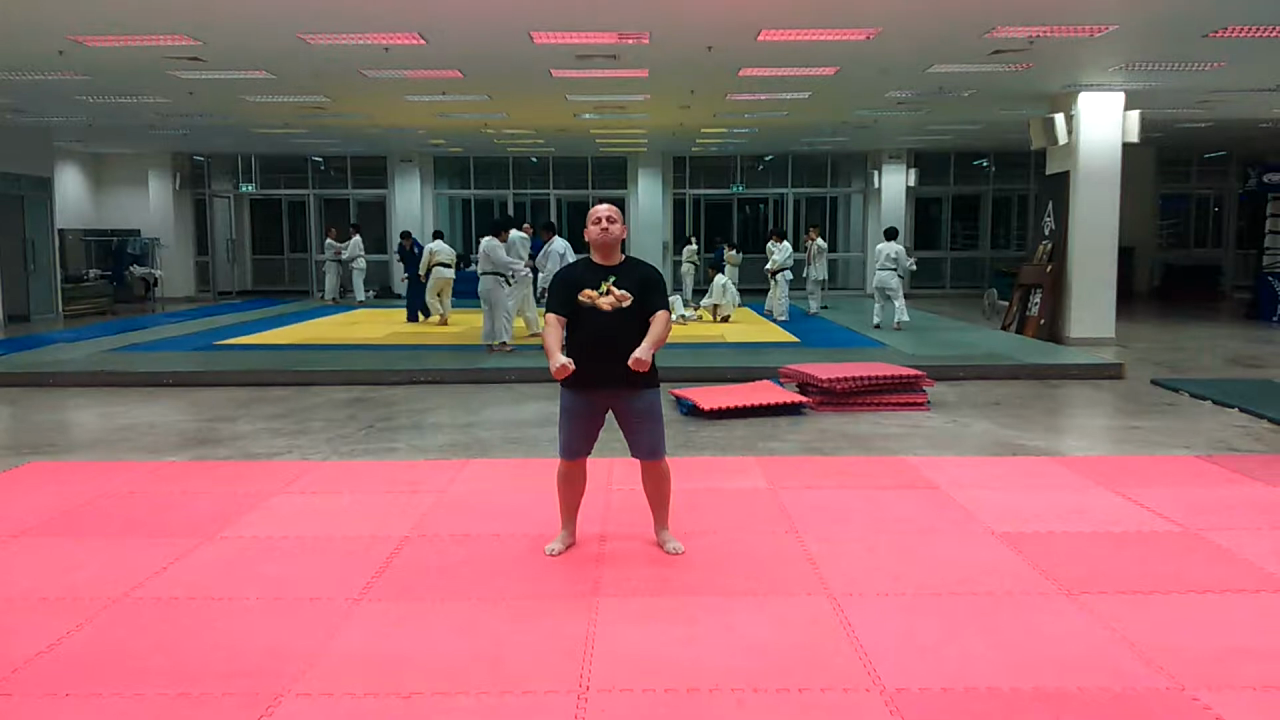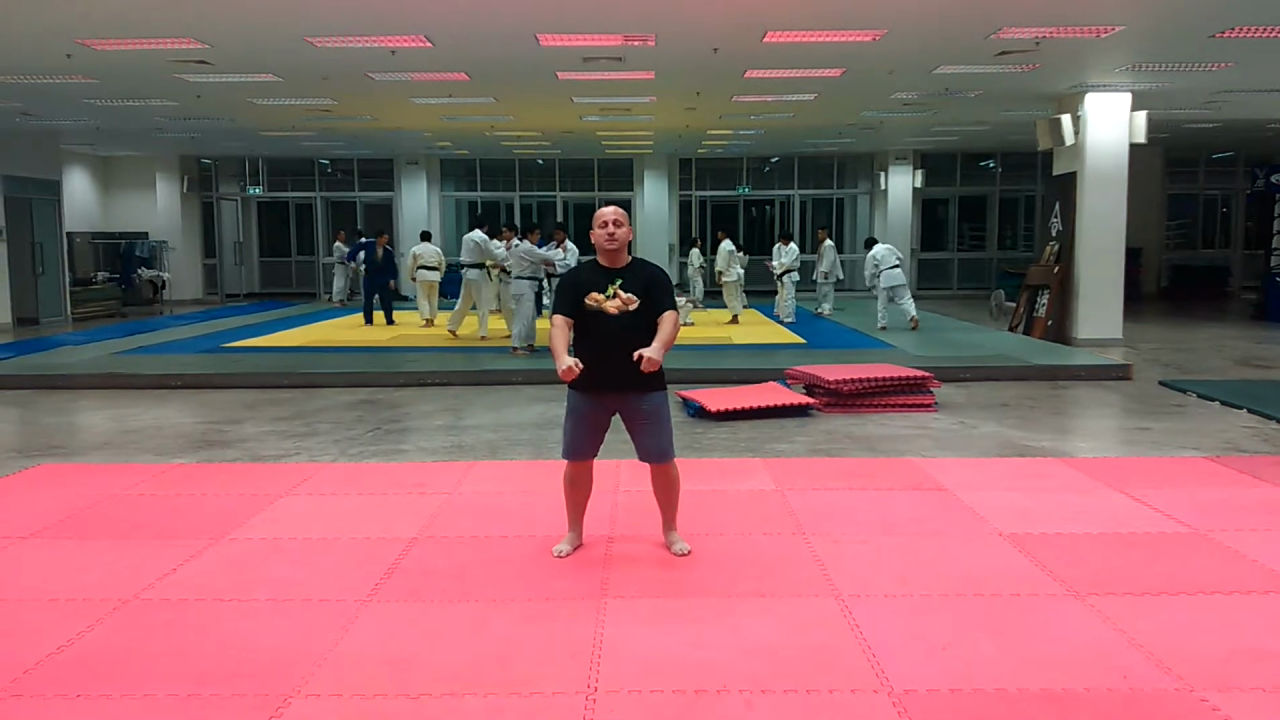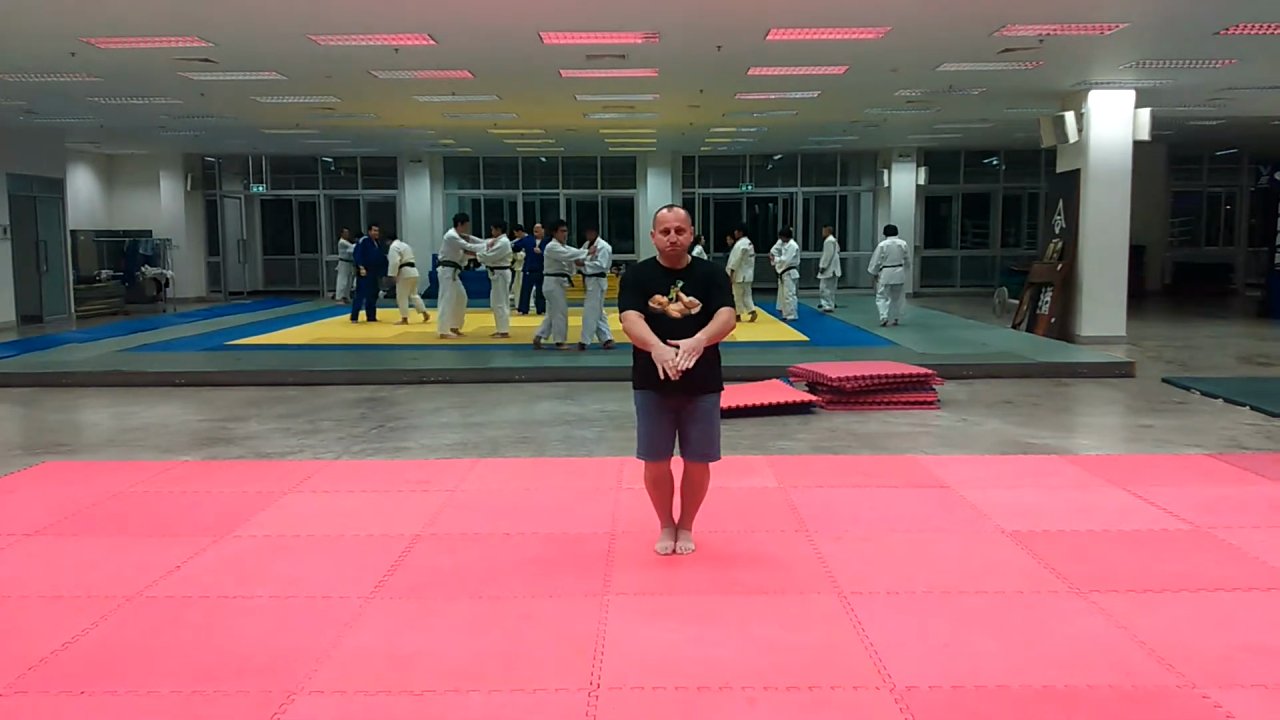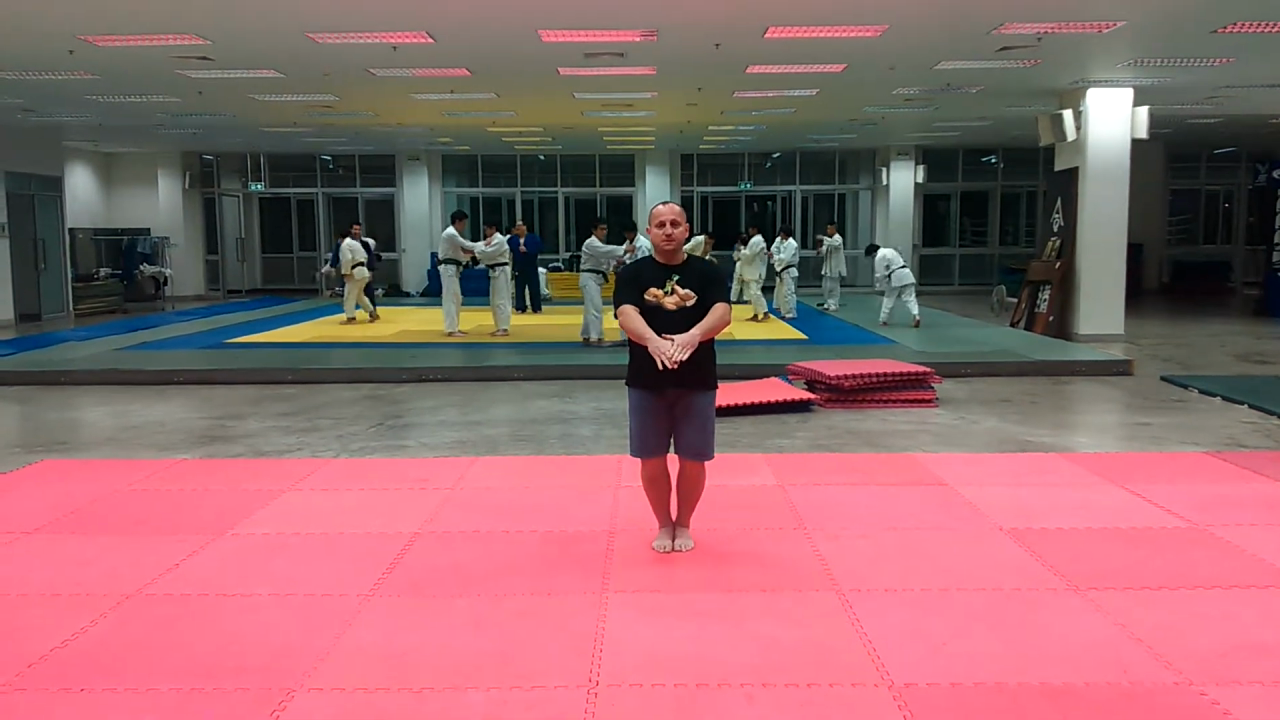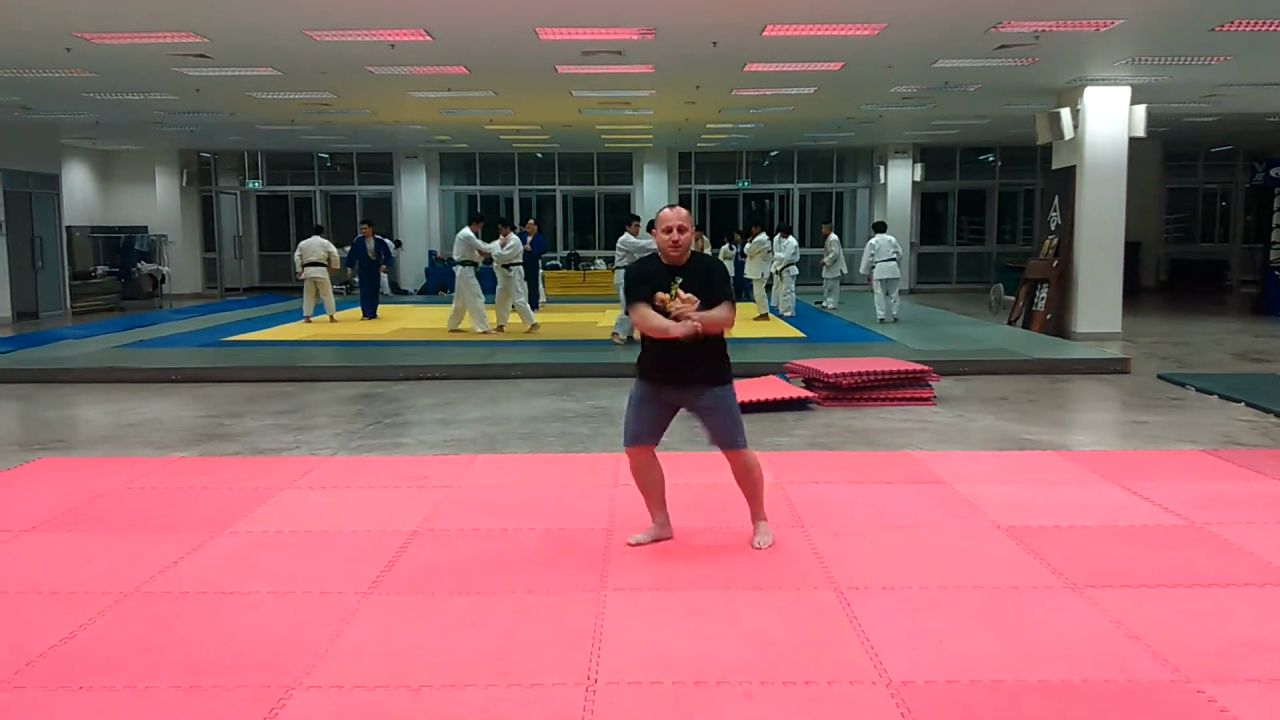
dt=1s
person 1, frame 1
left shoulder: (645, 274)
right shoulder: (568, 276)
left elbow: (661, 317)
right elbow: (554, 321)
left wrist: (647, 348)
right wrist: (555, 356)
left hip: (637, 383)
right hip: (581, 384)
left knee: (653, 458)
right knee: (571, 459)
left ankle: (662, 530)
right ankle: (567, 531)
person 1, frame 2
left shoulder: (652, 275)
right shoulder: (575, 278)
left elbow: (669, 317)
right elbow: (561, 322)
left wrist: (658, 348)
right wrist: (562, 357)
left hip: (644, 385)
right hip: (588, 386)
left knee: (662, 460)
right knee: (577, 460)
left ankle: (670, 530)
right ankle: (574, 532)
person 1, frame 3
left shoulder: (711, 274)
right shoulder: (637, 275)
left elbow: (727, 316)
right elbow: (631, 320)
left wrist: (698, 341)
right wrist: (657, 348)
left hip: (702, 383)
right hip: (652, 383)
left knee: (698, 461)
right knee: (655, 460)
left ankle: (685, 526)
right ankle: (666, 525)
person 1, frame 4
left shoulder: (706, 272)
right shoulder: (633, 273)
left elbow: (723, 313)
right elbow: (627, 315)
left wrist: (693, 336)
right wrist: (654, 342)
left hip: (697, 381)
right hip: (647, 381)
left knee: (693, 459)
right knee: (652, 459)
left ankle: (683, 524)
right ankle: (664, 524)
person 1, frame 5
left shoulder: (711, 269)
right shoulder: (639, 272)
left elbow: (725, 317)
right elbow: (641, 319)
left wrist: (692, 320)
right wrist: (676, 327)
left hip: (709, 378)
right hip: (656, 378)
left knee: (737, 450)
right knee: (637, 448)
left ankle: (759, 520)
right ankle: (660, 522)
